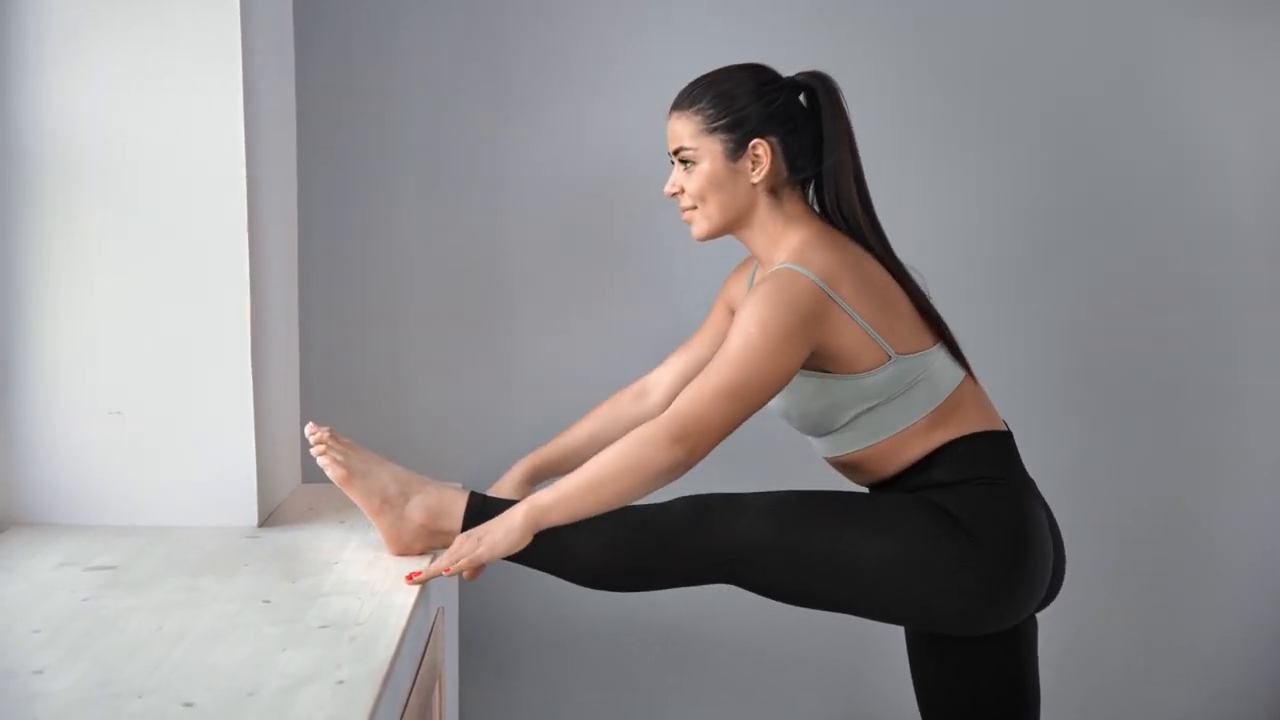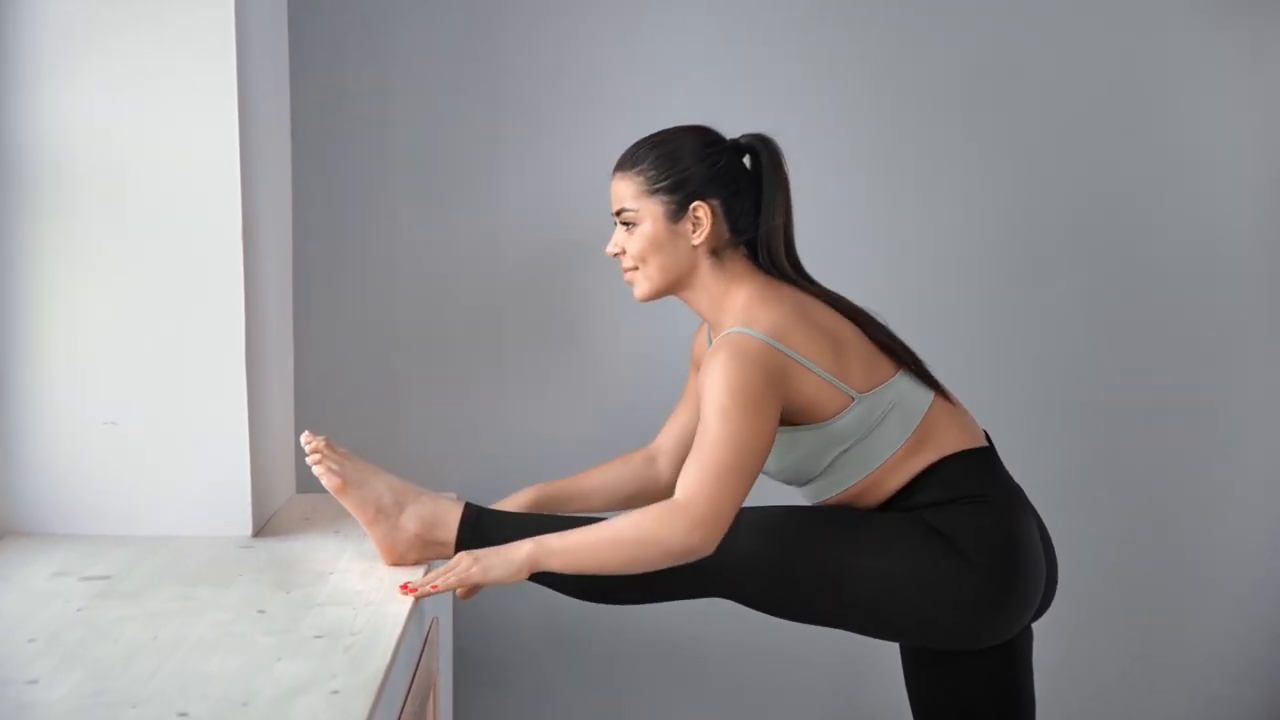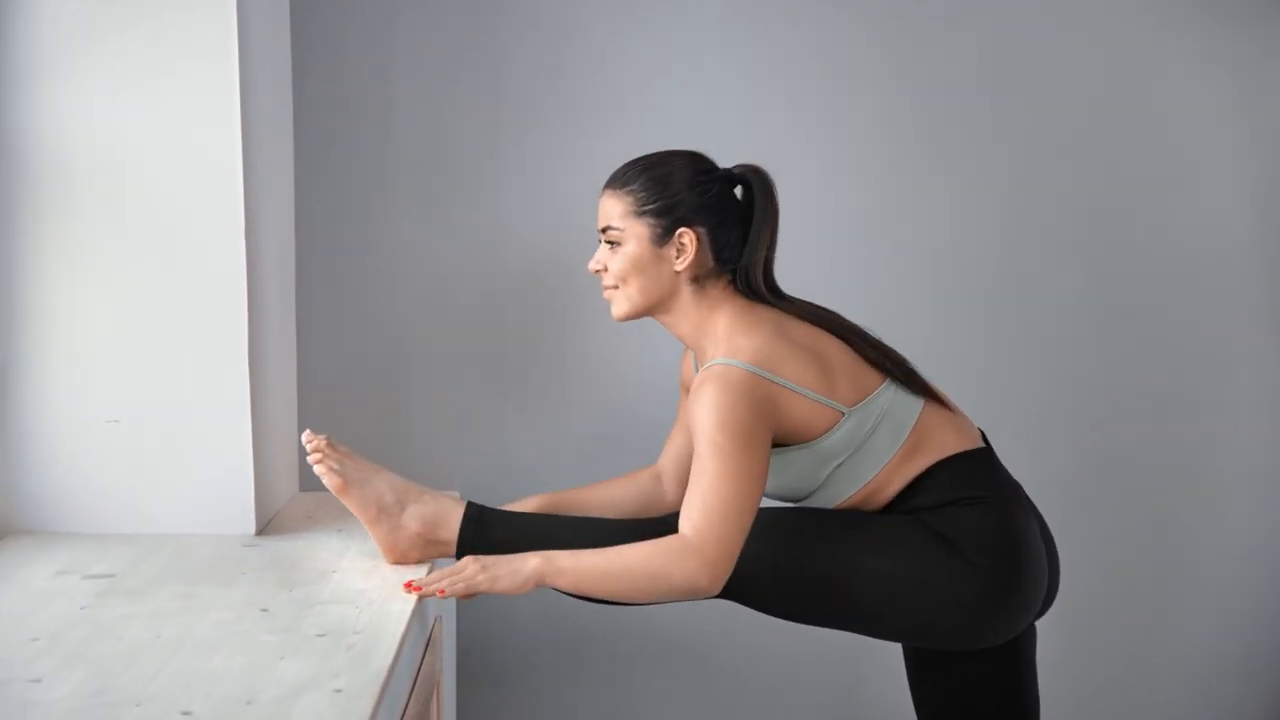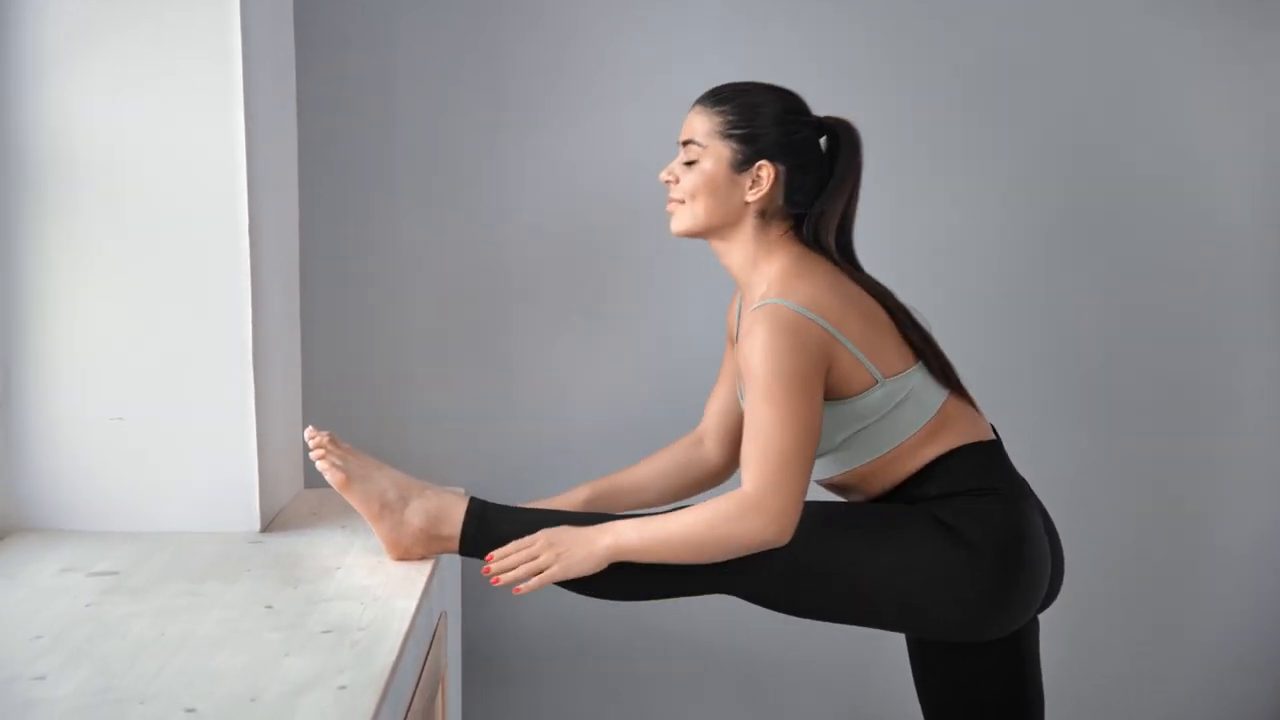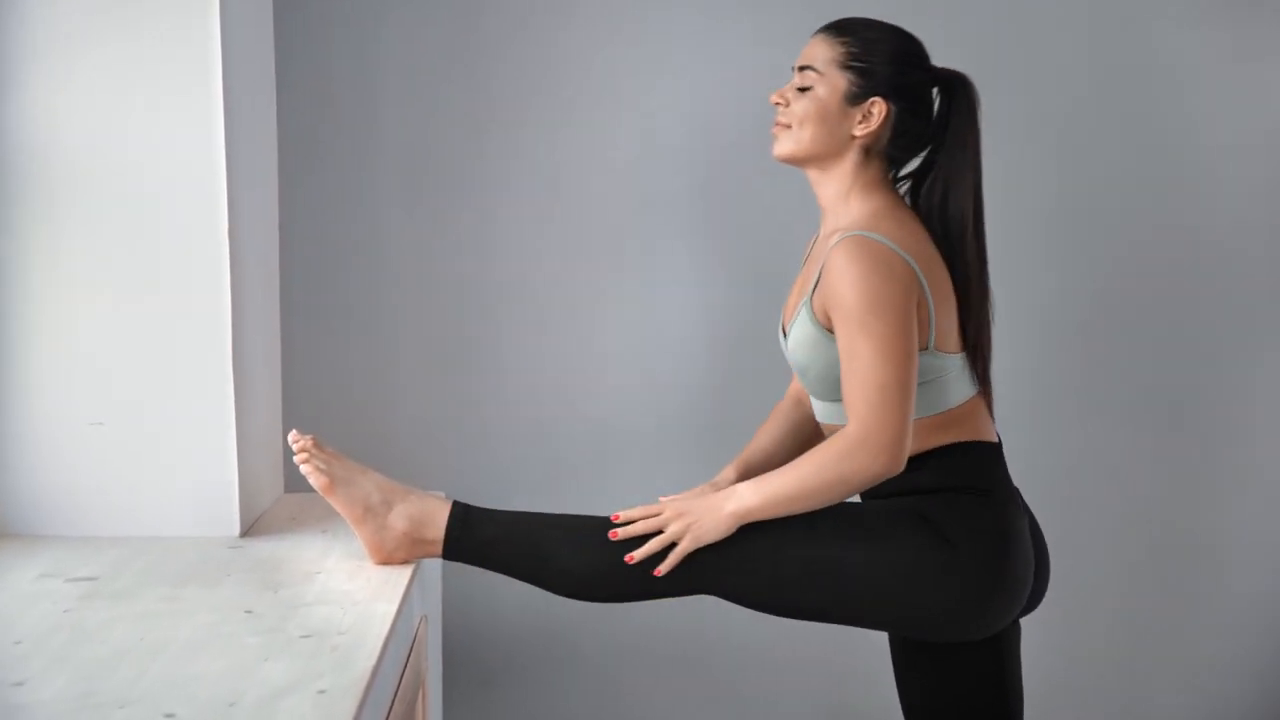
dt=0.4s
person 1, frame 1
left shoulder: (797, 284)
right shoulder: (766, 272)
left elbow: (677, 442)
right elbow: (653, 398)
left wrist: (524, 519)
right wrist: (527, 470)
left hip: (973, 534)
right hip: (978, 538)
left knee: (714, 536)
left ankle: (442, 516)
person 1, frame 2
left shoulder: (750, 345)
right shoulder: (734, 320)
left elbow: (691, 526)
right elbow: (662, 465)
left wrist: (523, 554)
right wrist: (524, 504)
left hip: (965, 553)
right hip: (975, 555)
person 1, frame 3
left shoulder: (736, 374)
right shoulder: (717, 341)
left elbow: (700, 565)
right elbow: (668, 484)
left wrist: (531, 566)
right wrist: (528, 513)
left hip: (968, 557)
right hip: (982, 557)
left knee: (710, 550)
person 1, frame 4
left shoulder: (783, 315)
right shoulder: (762, 291)
left elbow: (764, 515)
right elbow: (712, 449)
left wrist: (602, 542)
right wrist: (578, 502)
left hip: (970, 548)
right hip: (979, 547)
left knee: (724, 551)
left ankle: (448, 521)
person 1, frame 5
left shoulder: (865, 252)
right shoulder: (847, 232)
left elbow: (876, 447)
right elbow: (818, 396)
left wrist: (729, 508)
right wrist: (727, 482)
left hip: (953, 541)
right hip: (964, 544)
left knee: (691, 551)
left ankle: (430, 524)
